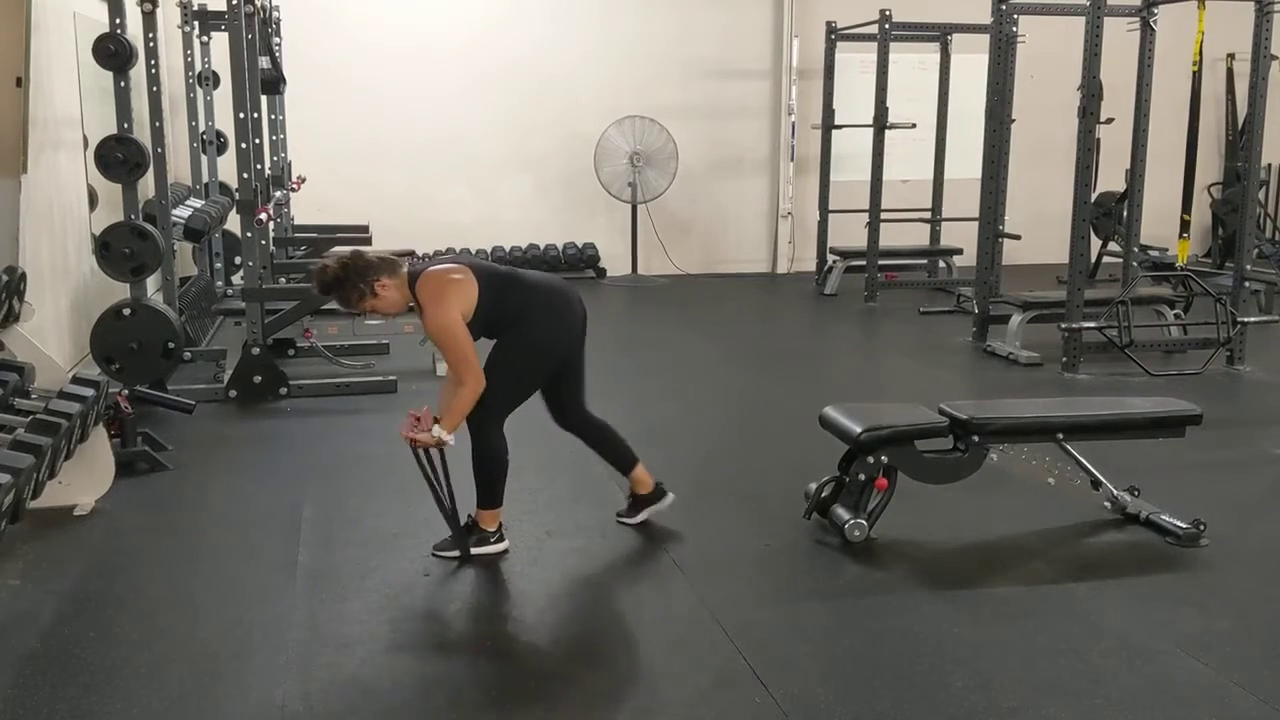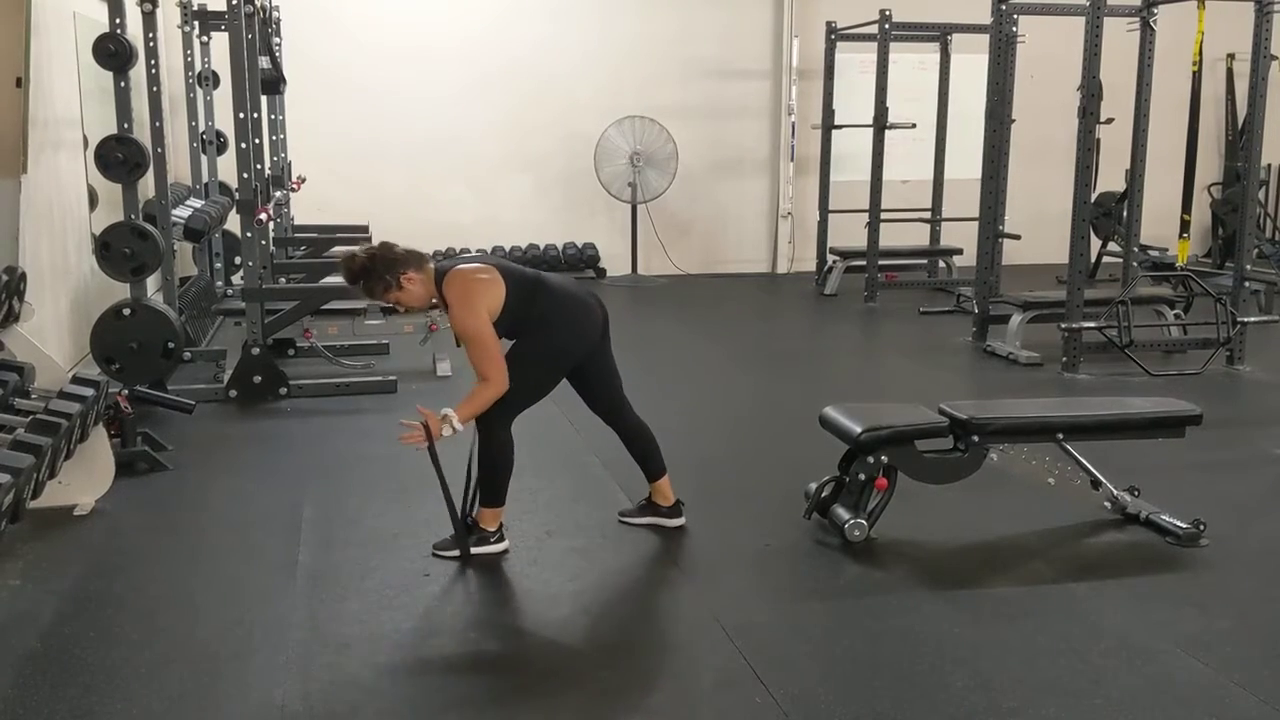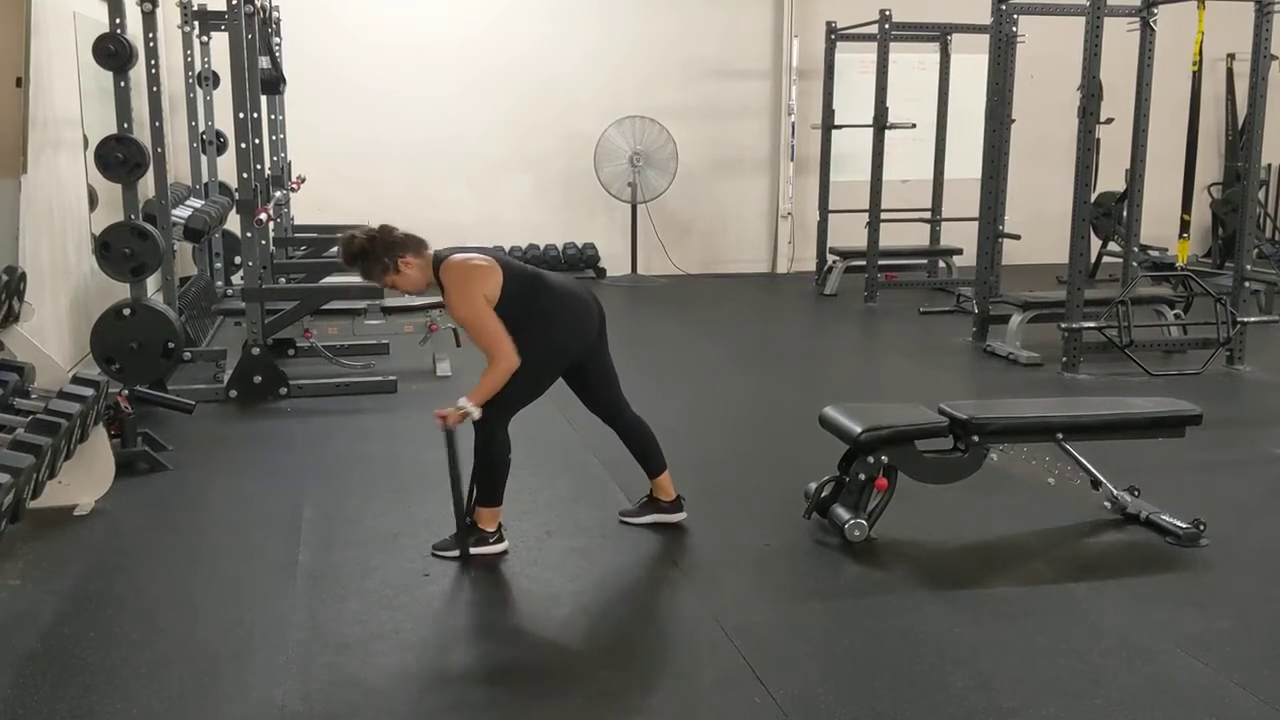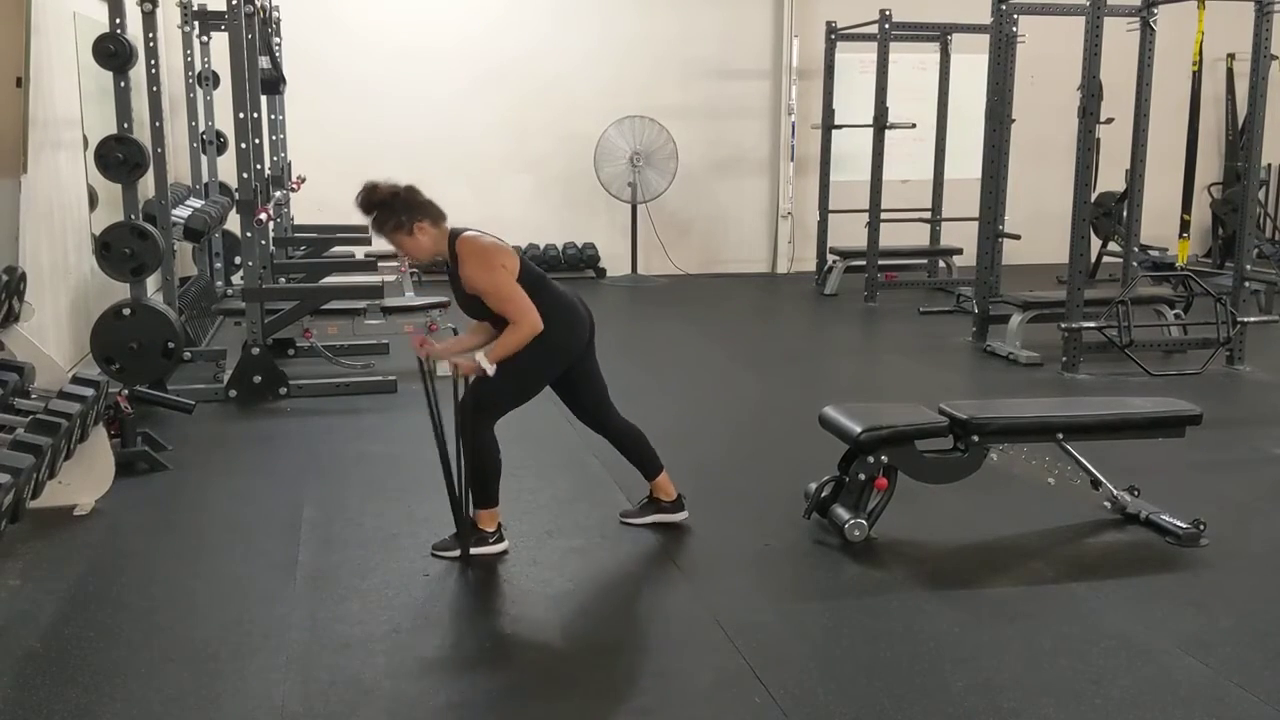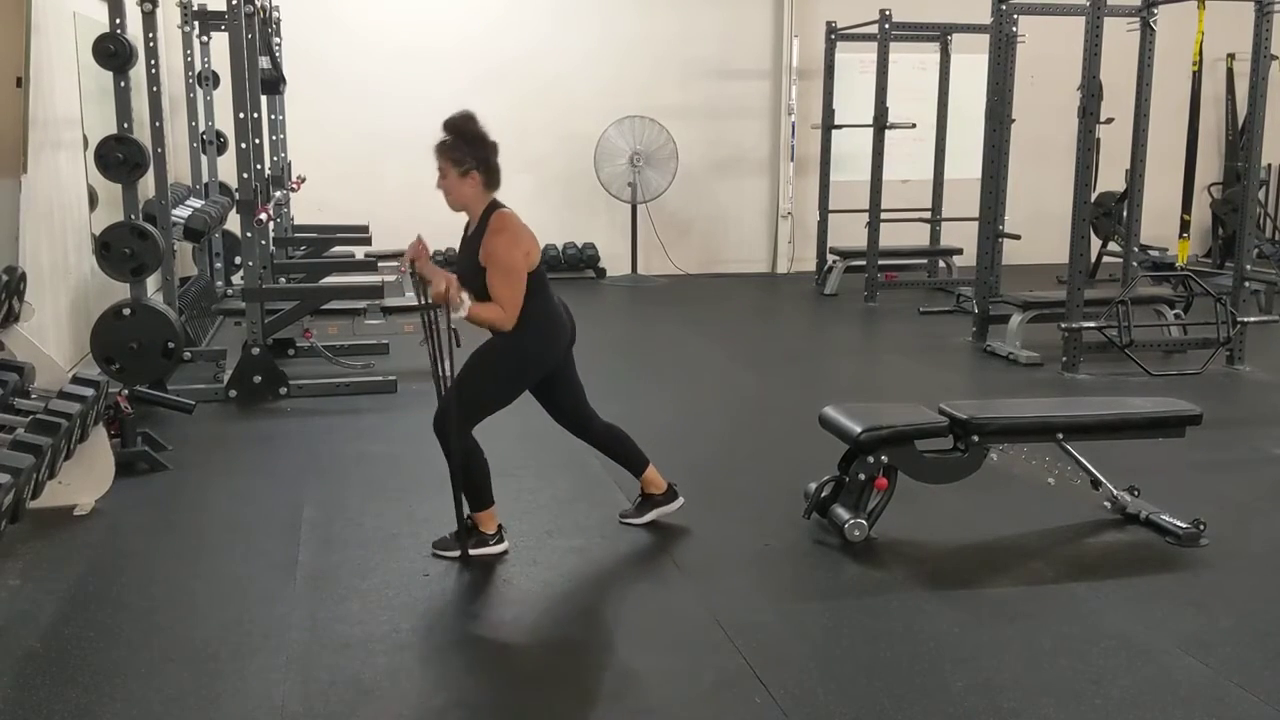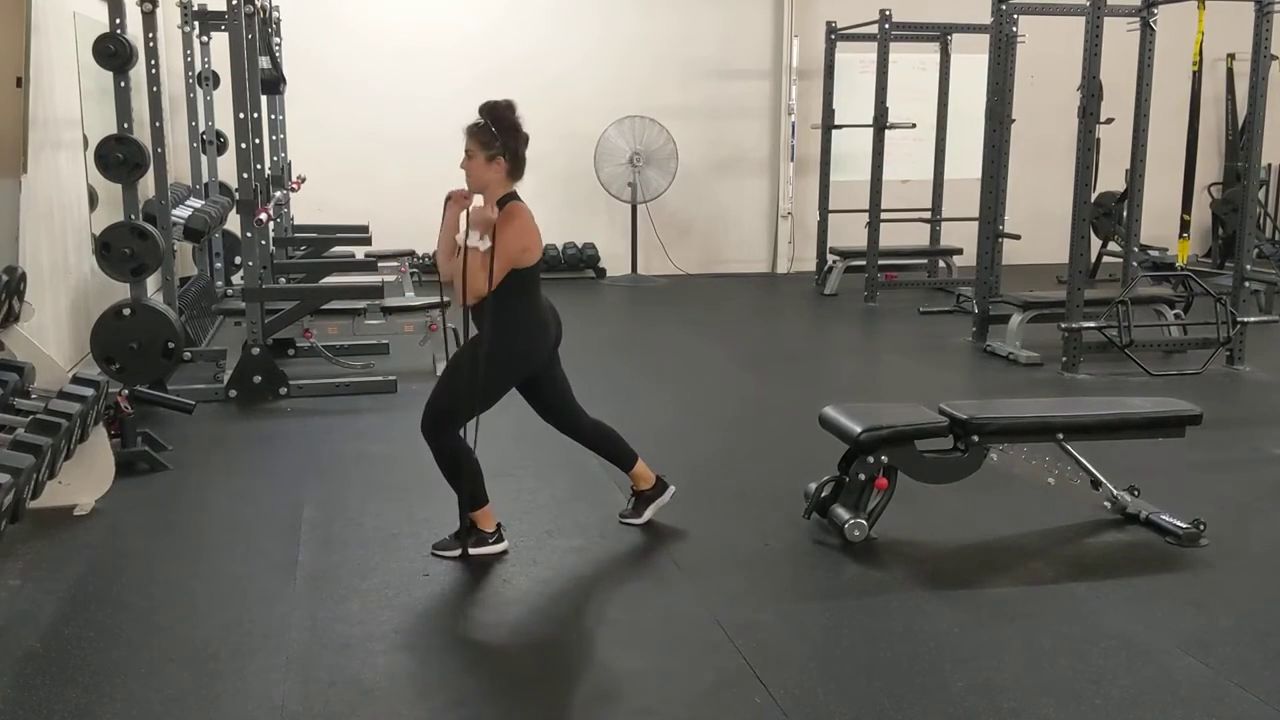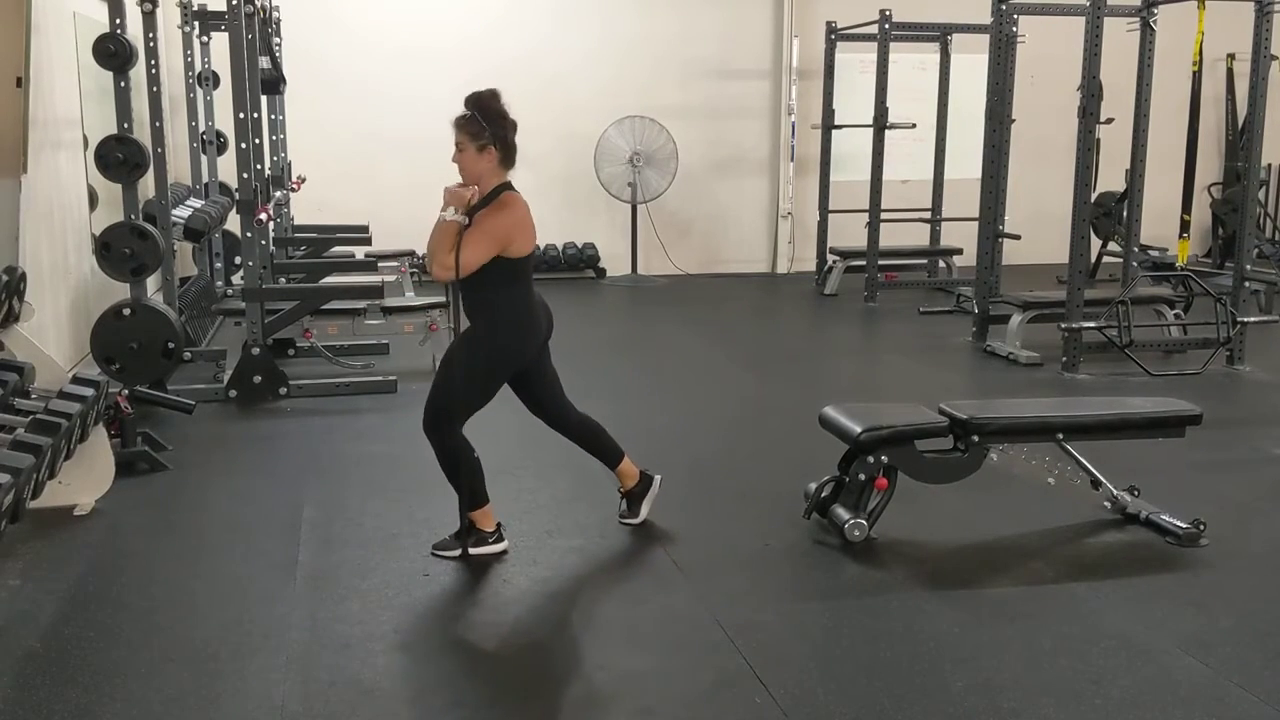
dt=0.3s
person 1, frame 1
left shoulder: (435, 303)
right shoulder: (428, 281)
left elbow: (473, 381)
right elbow: (461, 363)
left wrist: (440, 433)
right wrist: (439, 415)
left hip: (544, 324)
right hip: (563, 307)
left knee: (484, 418)
right knee: (569, 413)
left ankle: (488, 530)
right ankle: (647, 490)
person 1, frame 2
left shoulder: (462, 301)
right shoulder: (452, 277)
left elbow: (497, 381)
right elbow: (487, 351)
left wrist: (448, 422)
right wrist: (468, 406)
left hip: (564, 328)
right hip: (584, 311)
left knee: (493, 416)
right knee: (615, 409)
left ankle: (488, 530)
right ankle: (665, 502)
person 1, frame 3
left shoulder: (458, 286)
right shoulder: (452, 265)
left elbow: (507, 358)
left wrist: (467, 407)
right wrist: (489, 386)
left hip: (561, 326)
right hip: (579, 309)
left knee: (489, 417)
right knee: (612, 407)
left ankle: (486, 531)
right ankle: (666, 498)
person 1, frame 4
left shoulder: (473, 260)
right shoulder: (460, 249)
left elbow: (529, 322)
right elbow: (496, 322)
left wrist: (481, 361)
right wrist: (447, 348)
left hip: (557, 333)
right hip: (572, 324)
left knee: (475, 415)
right knee: (600, 415)
left ankle: (487, 531)
right ankle: (667, 497)
person 1, frame 5
left shoulder: (502, 234)
right shoulder: (479, 224)
left elbow: (503, 318)
right elbow: (479, 298)
left wrist: (454, 299)
right wrist: (430, 272)
left hip: (531, 342)
right hip: (545, 333)
left knee: (451, 422)
right knee: (580, 418)
left ankle: (486, 532)
right ankle: (658, 490)
person 1, frame 6
left shoulder: (512, 224)
right shoulder: (489, 211)
left elbow: (468, 293)
right elbow: (451, 276)
left wrist: (478, 235)
right wrist: (451, 221)
left hip: (512, 341)
right hip: (531, 332)
left knee: (438, 424)
right knee: (568, 416)
left ankle: (485, 531)
right ankle: (649, 483)
person 1, frame 7
left shoulder: (503, 213)
right shoulder: (484, 200)
left elbow: (444, 268)
right elbow: (433, 257)
left wrist: (453, 213)
right wrist: (452, 210)
left hip: (501, 334)
right hip: (521, 326)
left knee: (440, 422)
right knee: (556, 410)
left ankle: (484, 531)
right ankle: (636, 481)
